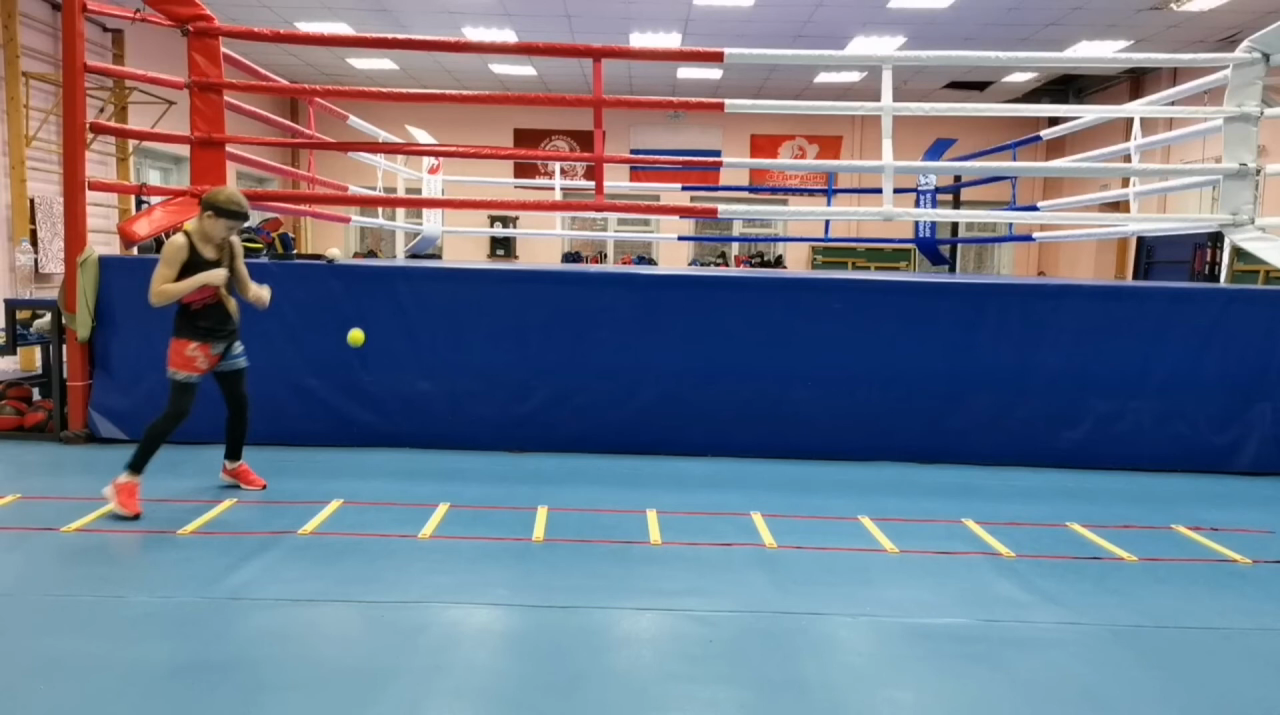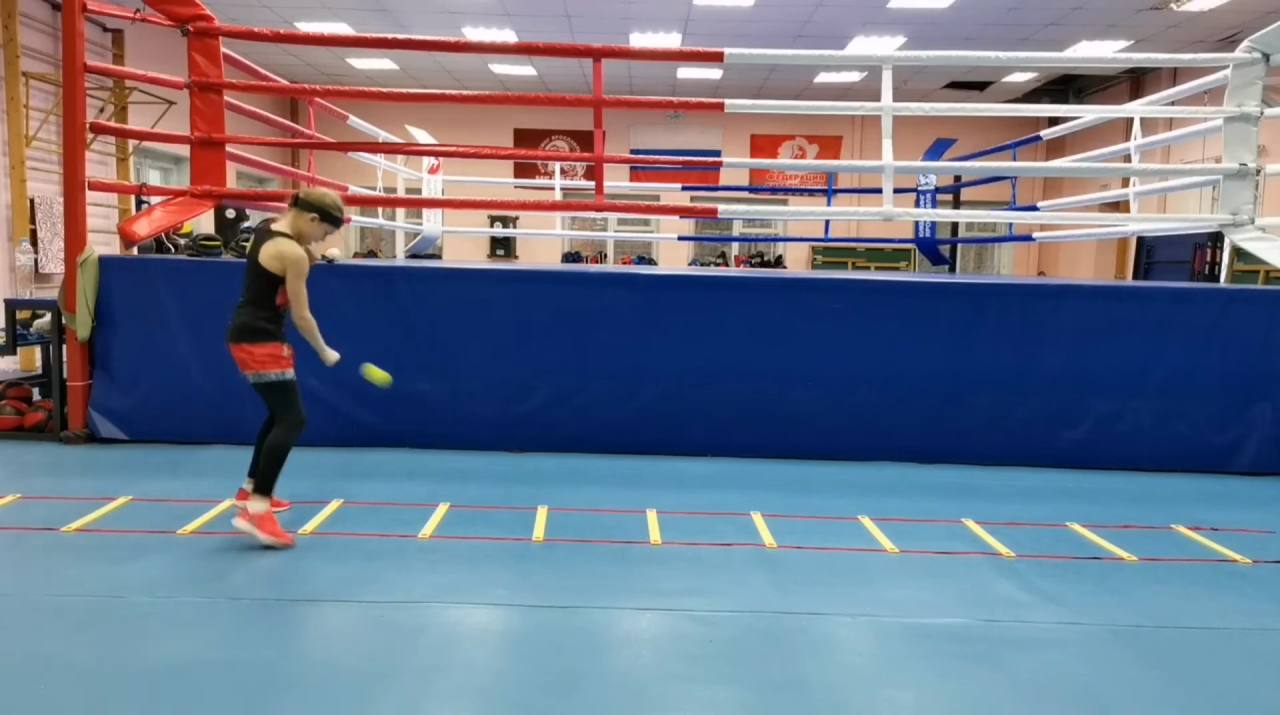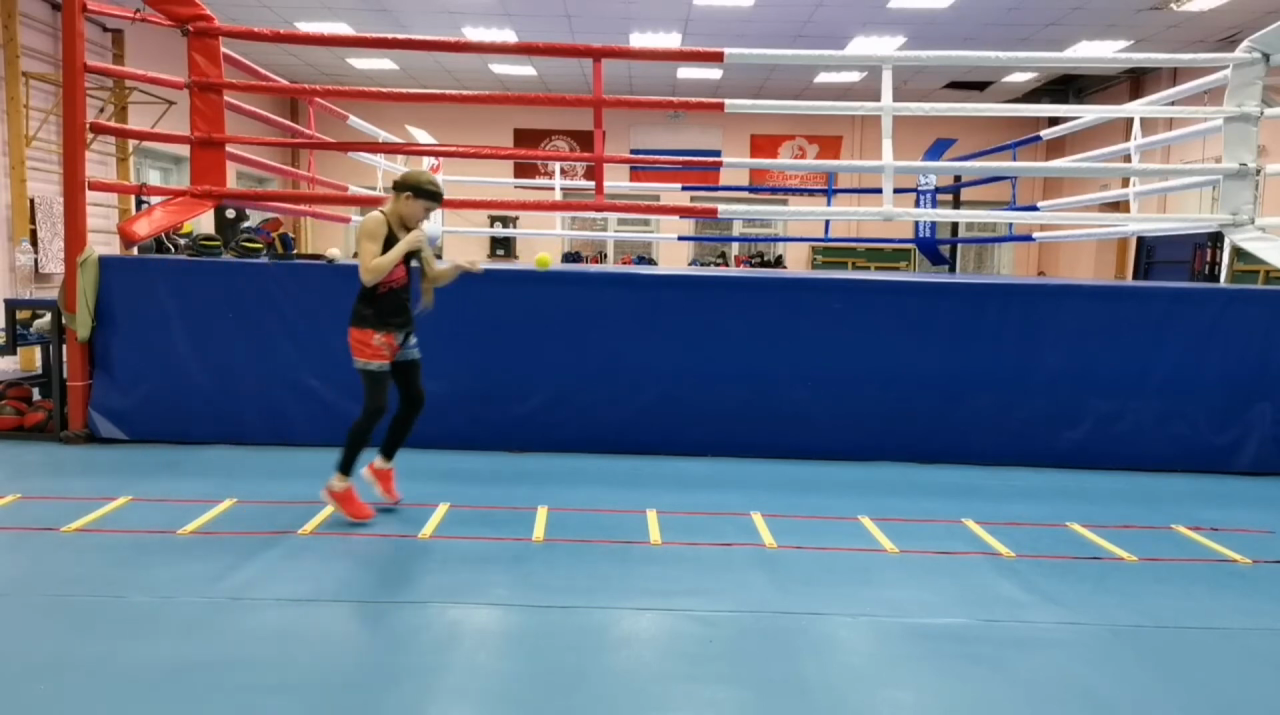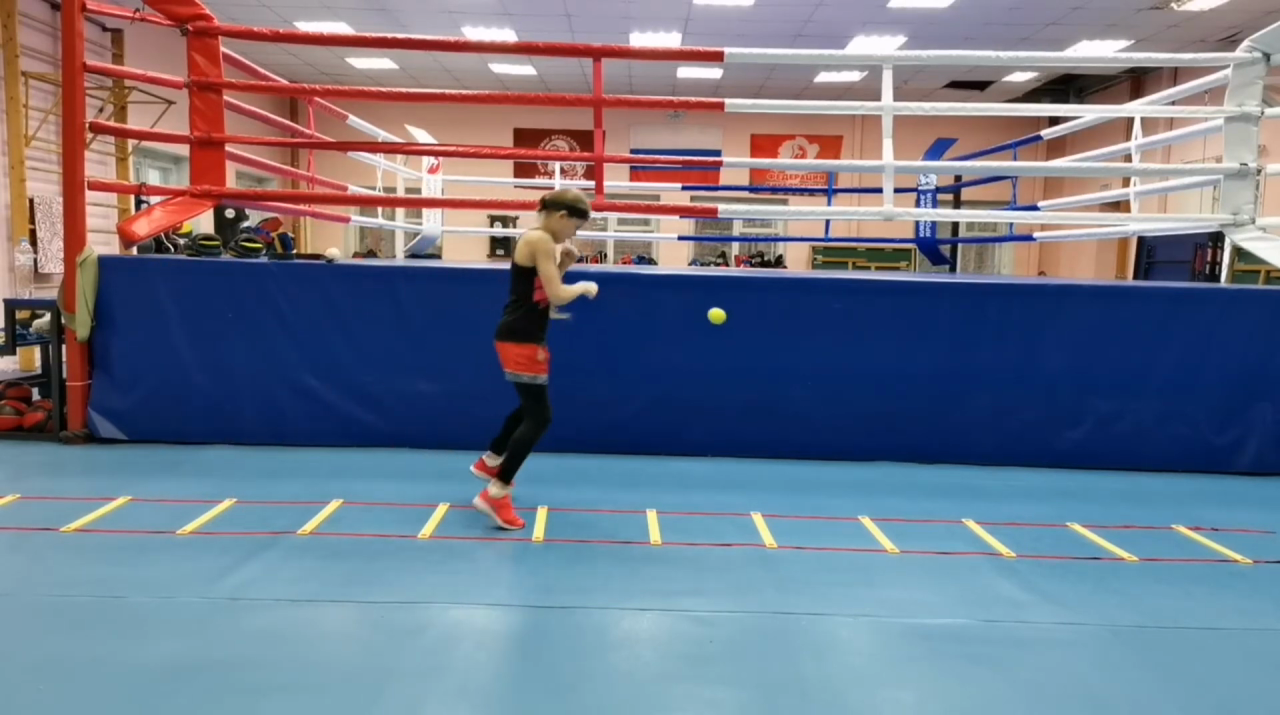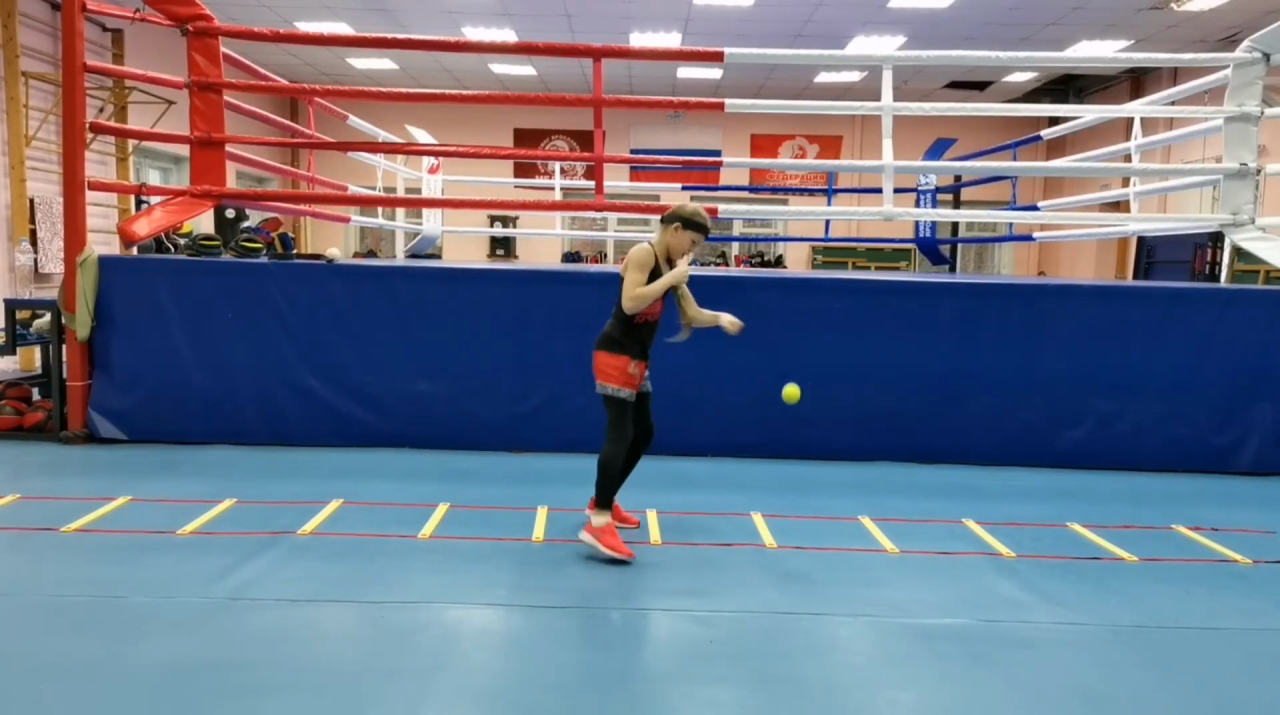
dt=1s
person 1, frame 1
left shoulder: (233, 246)
right shoulder: (179, 245)
left elbow: (245, 286)
right elbow: (157, 296)
left wrist: (259, 293)
right wrist: (203, 278)
left hip: (227, 337)
right hip: (192, 340)
left knee: (239, 403)
right knee: (177, 411)
left ankle: (233, 465)
right ankle: (126, 482)
person 1, frame 2
left shoulder: (266, 232)
right shoulder: (293, 252)
right elbow: (300, 314)
right wrist: (323, 350)
left hip: (246, 334)
right hip: (260, 339)
left knee: (280, 413)
right knee: (292, 420)
left ankle: (255, 490)
right ankle: (254, 509)
person 1, frame 3
left shoulder: (411, 231)
right shoulder: (375, 222)
left elbow: (434, 278)
right elbow: (369, 276)
left wrist: (465, 266)
right wrist: (407, 245)
left hip: (400, 327)
right hip: (371, 327)
left knee: (414, 399)
right knee: (375, 405)
left ankle: (381, 466)
right ankle: (341, 484)
person 1, frame 4
left shoulder: (536, 241)
right shoulder: (538, 240)
left elbow: (542, 293)
right elbow: (556, 295)
left wrist: (563, 263)
right wrist: (585, 286)
left hip: (518, 336)
right hip: (522, 339)
left knee: (529, 409)
right knee: (539, 418)
left ankle: (489, 461)
right ankle: (494, 492)
person 1, frame 5
left shoulder: (677, 267)
right shoulder: (643, 253)
left elbow: (692, 315)
right elbow: (630, 303)
left wrist: (721, 318)
right wrist: (672, 279)
left hip: (637, 357)
right hip: (615, 352)
left knee: (642, 435)
right knee: (620, 435)
left ankle: (603, 503)
right ankle: (600, 523)
